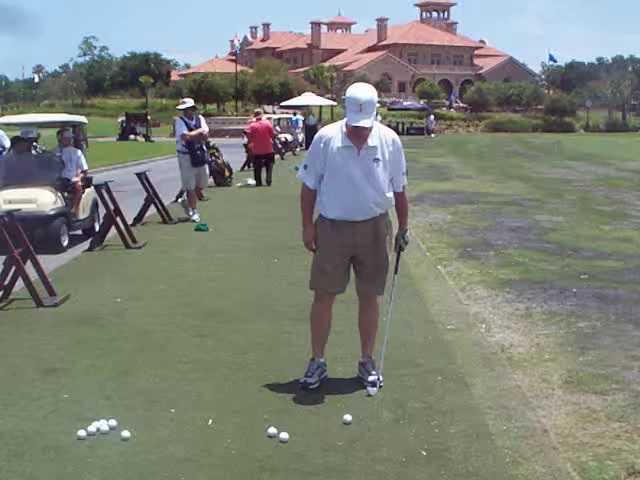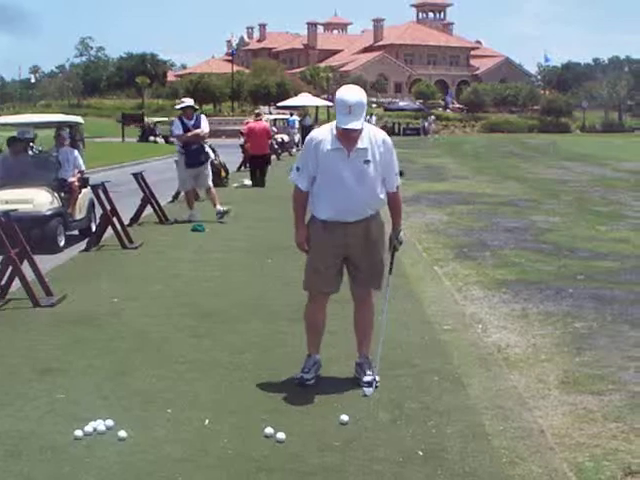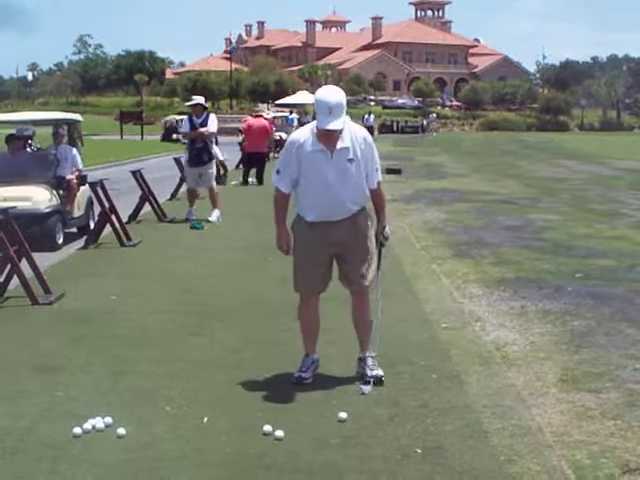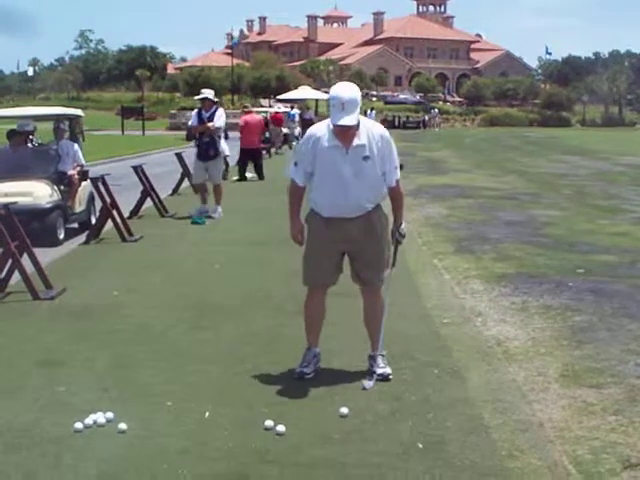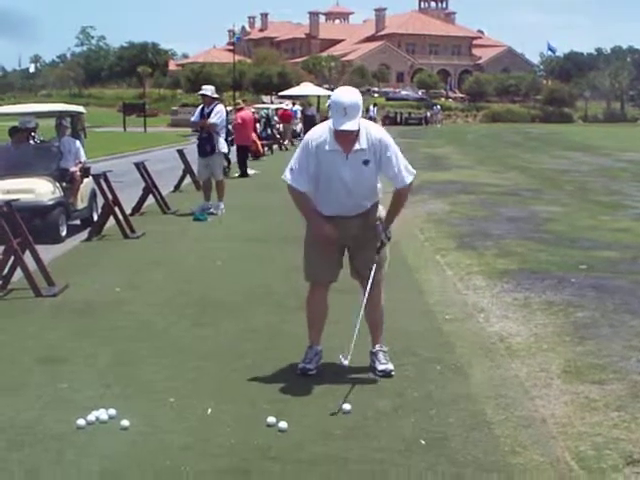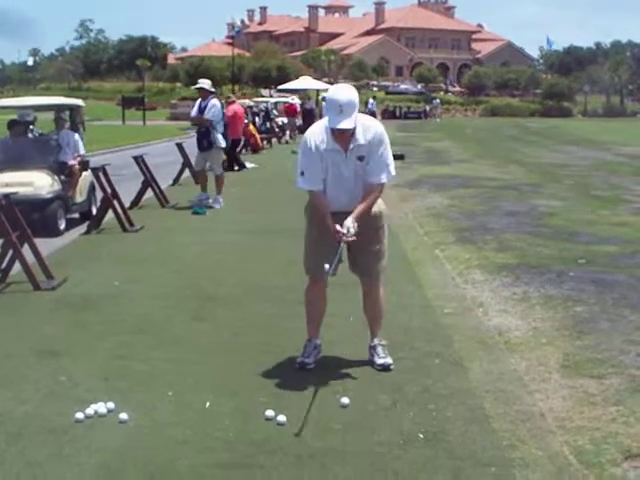
dt=0.4s
person 1, frame 1
left shoulder: (390, 140)
right shoulder: (325, 138)
left elbow: (399, 189)
right elbow: (309, 186)
left wrist: (403, 228)
right wrist: (307, 225)
left hip: (374, 228)
right hip: (332, 228)
left knee: (369, 297)
right knee: (323, 296)
left ankle: (367, 360)
right ankle: (317, 361)
person 1, frame 2
left shoulder: (381, 141)
right shoulder: (316, 140)
left elbow: (392, 190)
right elbow: (301, 187)
left wrist: (397, 228)
right wrist: (300, 227)
left hip: (366, 229)
right hip: (324, 229)
left knee: (364, 297)
right knee: (317, 296)
left ankle: (363, 360)
right ankle: (312, 358)
person 1, frame 3
left shoulder: (361, 138)
right shoulder: (297, 142)
left elbow: (374, 185)
right elbow: (282, 189)
left wrist: (382, 222)
right wrist: (281, 229)
left hip: (354, 224)
right hip: (311, 228)
left knee: (360, 291)
right knee: (308, 295)
left ankle: (366, 355)
right ankle: (310, 357)
person 1, frame 4
left shoulder: (379, 137)
right shoulder: (314, 137)
left elbow: (393, 184)
right elbow: (297, 181)
left wrist: (399, 221)
right wrist: (294, 219)
left hip: (368, 222)
right hip: (323, 223)
left knee: (372, 290)
right knee: (316, 289)
left ankle: (376, 353)
right ankle: (312, 351)
person 1, frame 5
left shoulder: (378, 138)
right shoulder: (314, 140)
left elbow: (404, 183)
right elbow: (296, 186)
left wrist: (386, 224)
right wrist: (316, 222)
left hip: (367, 217)
right hip: (325, 220)
left knee: (373, 286)
right knee: (318, 285)
left ankle: (377, 349)
right ankle: (314, 348)
person 1, frame 6
left shoulder: (374, 132)
right shoulder: (313, 139)
left elbow: (377, 184)
right elbow: (314, 191)
left wrist: (354, 218)
right wrist: (331, 226)
left hip: (366, 212)
right hip: (325, 213)
left knee: (372, 280)
right knee: (317, 279)
left ankle: (376, 342)
right ankle: (312, 342)
person 2, frame 1
left shoulder: (200, 118)
right shoulder: (179, 121)
left elbow: (205, 135)
right elbow: (186, 137)
left wrist: (192, 135)
right wrist: (199, 131)
right hip: (186, 157)
left knee: (201, 184)
right knee: (190, 186)
left ankle: (186, 201)
right ankle: (195, 212)
person 2, frame 2
left shoulder: (201, 118)
right shoulder: (178, 121)
left elbow: (204, 136)
right elbow: (180, 138)
left wrist: (188, 136)
right wrist: (196, 132)
left hip: (202, 156)
right hip: (185, 158)
left knee: (208, 185)
right knee: (188, 188)
left ankle: (218, 208)
right ankle: (192, 212)
person 2, frame 3
left shoulder: (211, 117)
right shoulder: (187, 119)
left elbow: (209, 134)
right elbow: (184, 135)
left wrist: (193, 133)
right wrist: (201, 131)
left hip: (207, 156)
right hip: (192, 156)
left knee: (211, 185)
right knee: (191, 186)
left ankle: (216, 212)
right ankle: (191, 210)
person 2, frame 4
left shoulder: (219, 111)
right shoulder: (197, 112)
left elbow: (215, 129)
right elbow: (191, 129)
left wrist: (201, 128)
right wrist: (207, 126)
left hip: (215, 151)
right hip: (201, 151)
left knee: (216, 181)
right knee: (198, 181)
left ankle: (218, 208)
right ankle: (204, 207)
person 2, frame 5
left shoulder: (219, 108)
right shoulder: (201, 108)
left elbow: (211, 126)
right elbow: (193, 124)
left wrist: (201, 123)
right wrist: (205, 122)
left hip: (216, 147)
right hip: (203, 147)
left knee: (218, 177)
right knee: (204, 177)
left ankle: (220, 204)
right ankle: (207, 203)
person 2, frame 6
left shoulder: (214, 103)
right shoulder: (199, 102)
left elbow: (206, 122)
right elbow: (192, 119)
left wrist: (198, 119)
right wrist: (202, 118)
left hip: (214, 141)
right hip: (203, 141)
left knee: (217, 171)
right knee: (199, 168)
left ankle: (218, 198)
right ankle: (204, 195)
